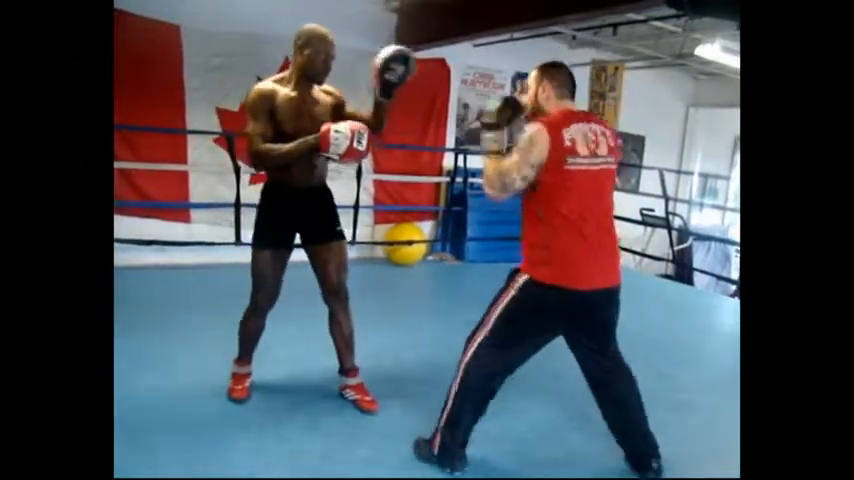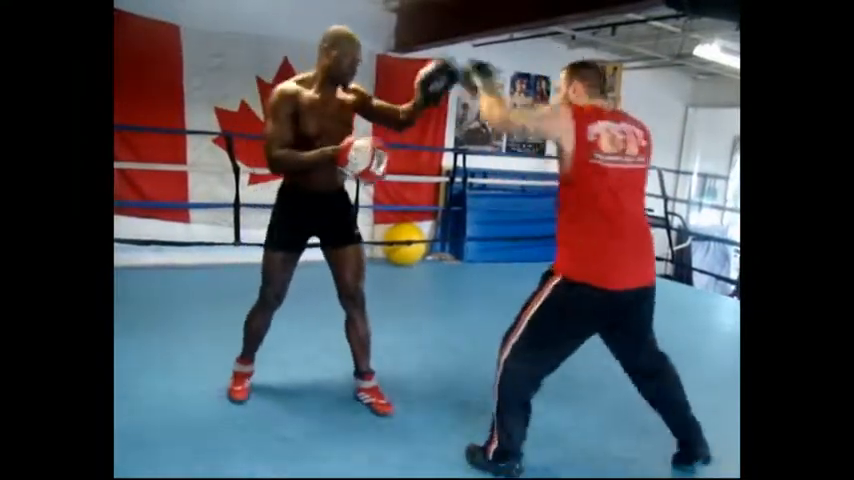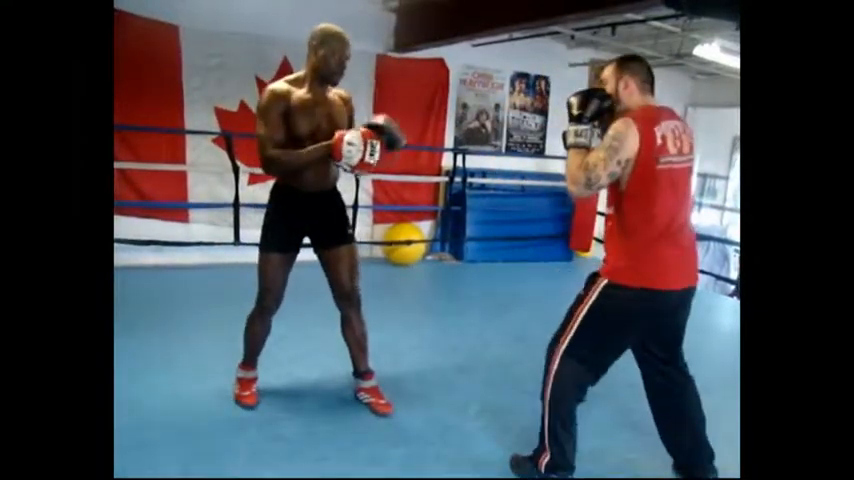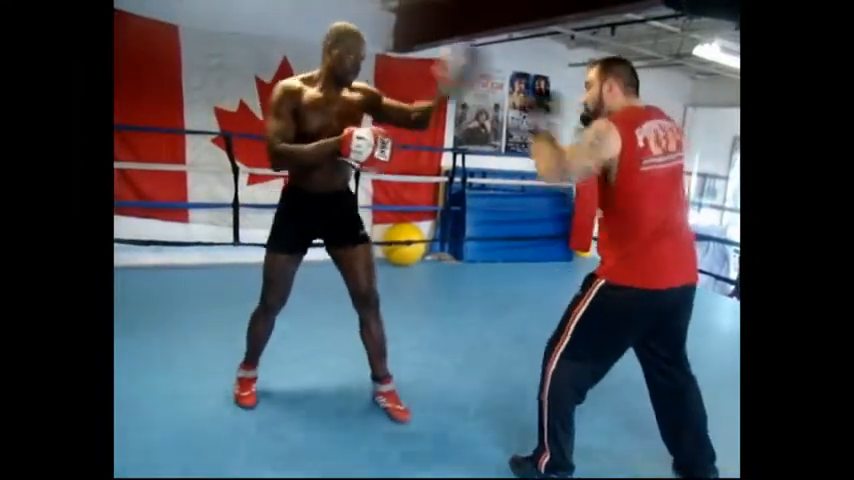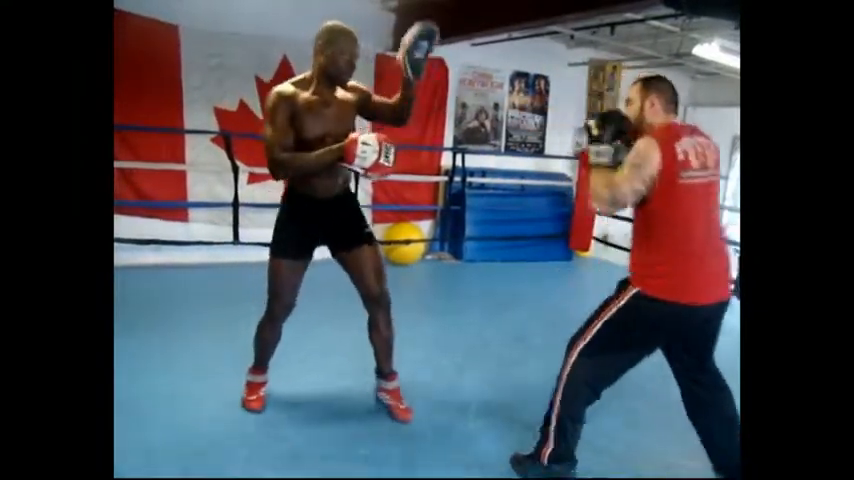
dt=0.5s
person 1, frame 1
left shoulder: (542, 131)
right shoulder: (606, 133)
left elbow: (498, 187)
left wrist: (493, 135)
left hip: (550, 278)
right hip: (603, 279)
left knee: (484, 356)
right knee: (607, 366)
person 1, frame 2
left shoulder: (567, 120)
right shoulder: (638, 131)
left elbow: (499, 117)
left wrist: (480, 82)
left hip: (583, 277)
right hip: (638, 276)
left knee: (519, 356)
right knee: (648, 361)
person 1, frame 3
left shoulder: (630, 128)
right shoulder: (677, 126)
left elbow: (580, 184)
left wrist: (579, 128)
right wrist: (602, 126)
left hip: (632, 280)
right hip: (679, 278)
left knee: (566, 362)
right knee: (668, 371)
person 1, frame 4
left shoulder: (611, 129)
right shoulder: (667, 127)
left elbow: (556, 171)
left wrist: (535, 132)
left hip: (630, 281)
right hip: (681, 276)
left knee: (562, 361)
right knee: (670, 368)
person 1, frame 5
left shoulder: (652, 145)
right shoulder: (705, 144)
left elbow: (607, 201)
left hip: (662, 291)
right hip: (713, 291)
left knee: (583, 360)
right knee: (701, 376)
person 2, frame 1
left shoulder: (329, 98)
right shoulder: (266, 94)
left elbow: (369, 131)
right elbow: (258, 156)
left wrist: (384, 97)
right wrist: (314, 141)
left hip: (318, 200)
right hip: (278, 201)
left knee: (337, 293)
right knee: (262, 299)
left ankle: (349, 378)
right ankle: (242, 368)
person 2, frame 2
left shoulder: (354, 97)
right shoulder: (287, 95)
left elbow: (399, 118)
right elbow: (276, 159)
left wrist: (427, 97)
right wrist: (333, 153)
left hip: (336, 203)
right hip: (295, 203)
left knee: (354, 297)
right knee: (269, 298)
left ankle: (365, 381)
right ankle: (244, 367)
person 2, frame 3
left shoulder: (342, 100)
right shoulder: (279, 95)
left elbow: (346, 150)
right elbow: (270, 160)
left wrist: (370, 137)
right wrist: (327, 148)
left hip: (329, 203)
right hip: (288, 204)
left knee: (349, 297)
right knee: (268, 302)
left ankle: (364, 380)
right ankle: (247, 374)
person 2, frame 4
left shoulder: (361, 95)
right shoulder: (290, 92)
left elbow: (411, 119)
right elbow: (277, 155)
left wrist: (441, 98)
right wrist: (337, 144)
left hip: (340, 204)
right hip: (297, 205)
left knee: (367, 299)
right knee: (271, 302)
left ankle: (383, 385)
right ankle: (247, 373)
person 2, frame 5
left shoulder: (353, 95)
right shoulder: (285, 98)
left elbow: (398, 115)
right elbow: (278, 165)
left wrist: (411, 77)
right wrist: (340, 151)
left hip: (344, 208)
right hip: (300, 211)
left knee: (378, 298)
right knee: (279, 309)
left ankle: (387, 383)
right ankle: (257, 378)
